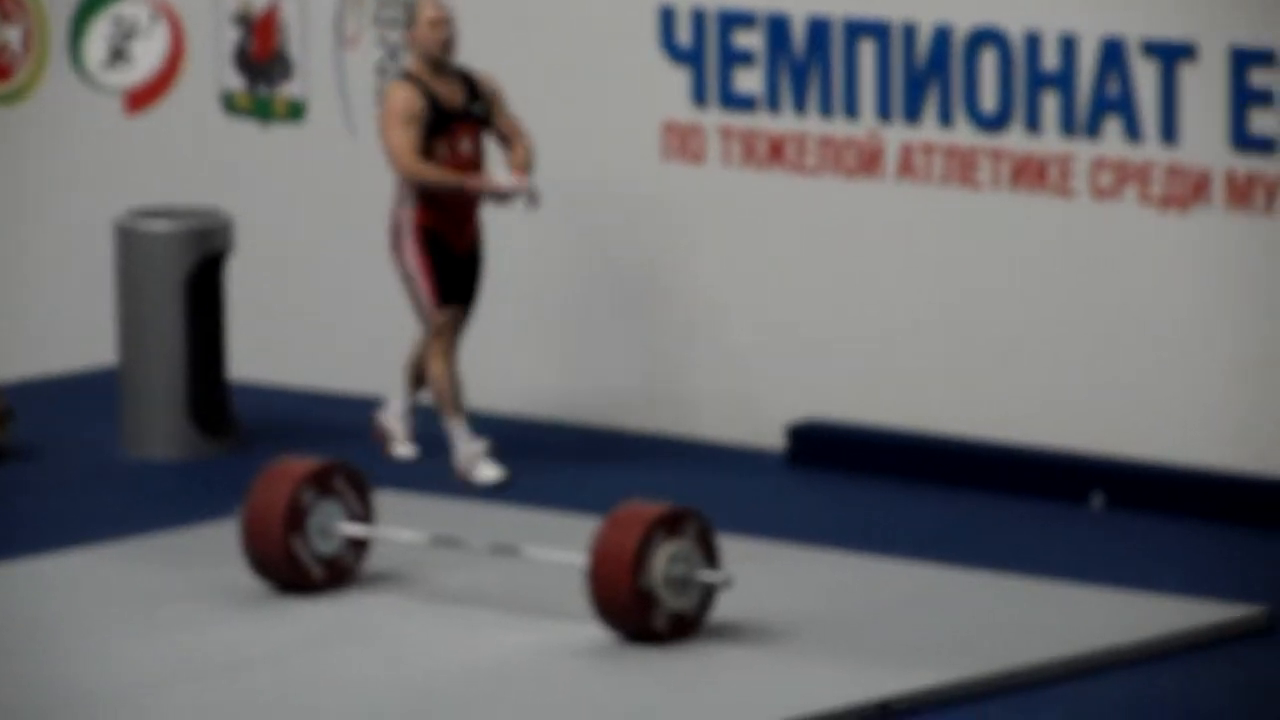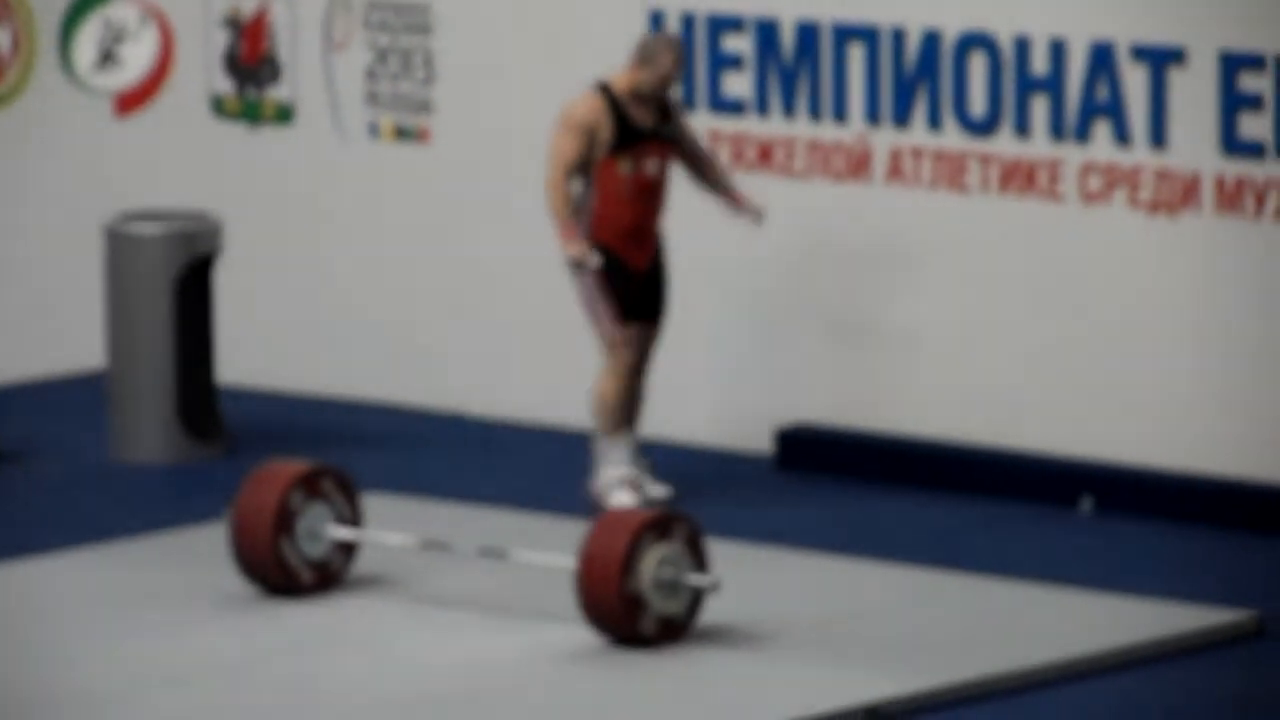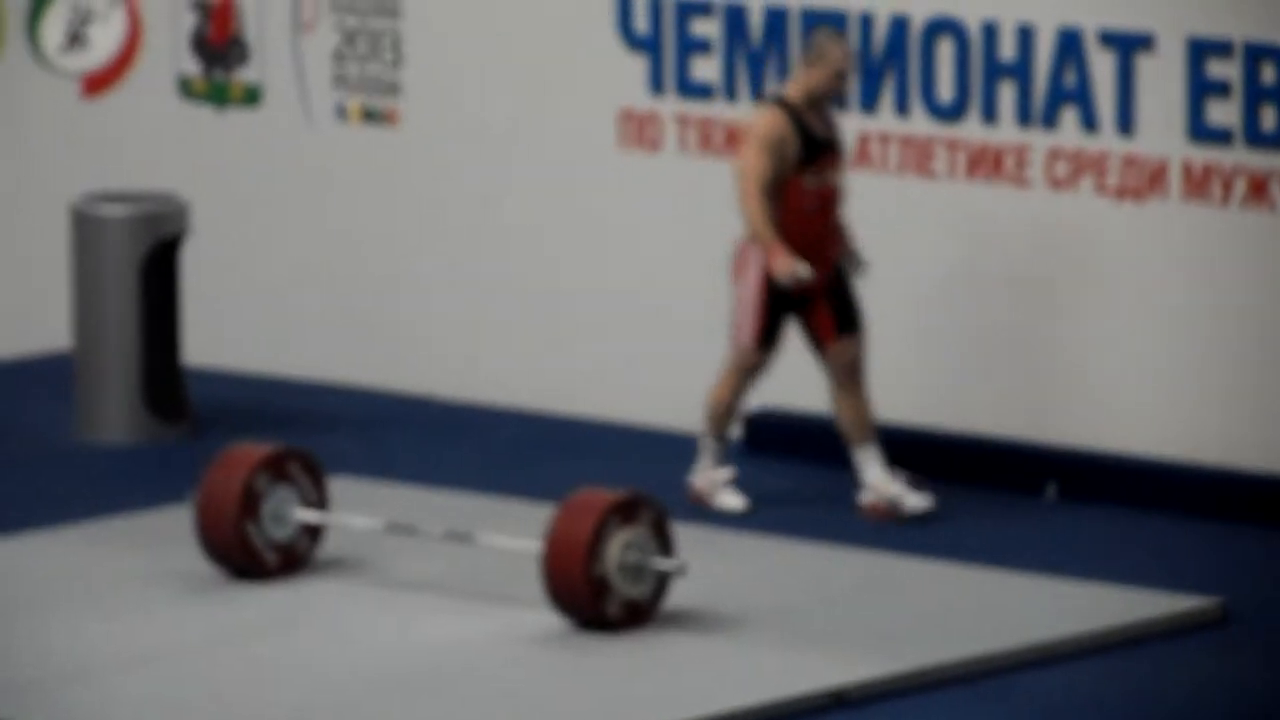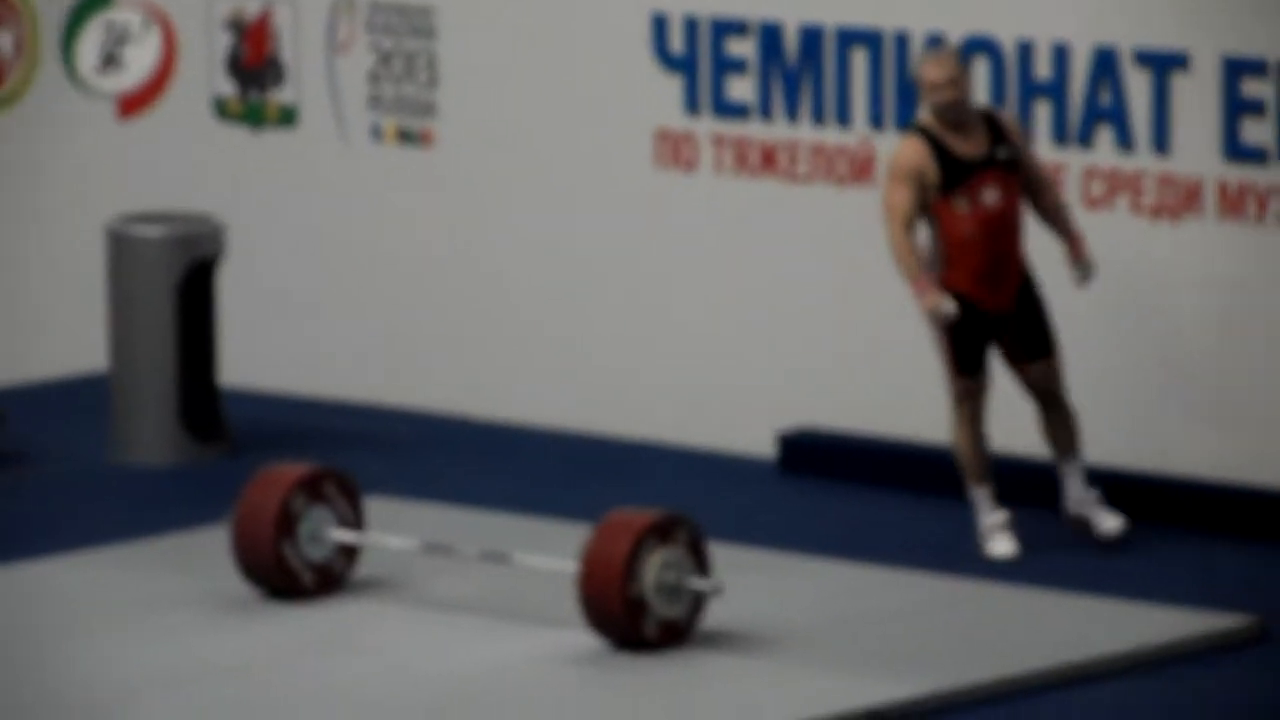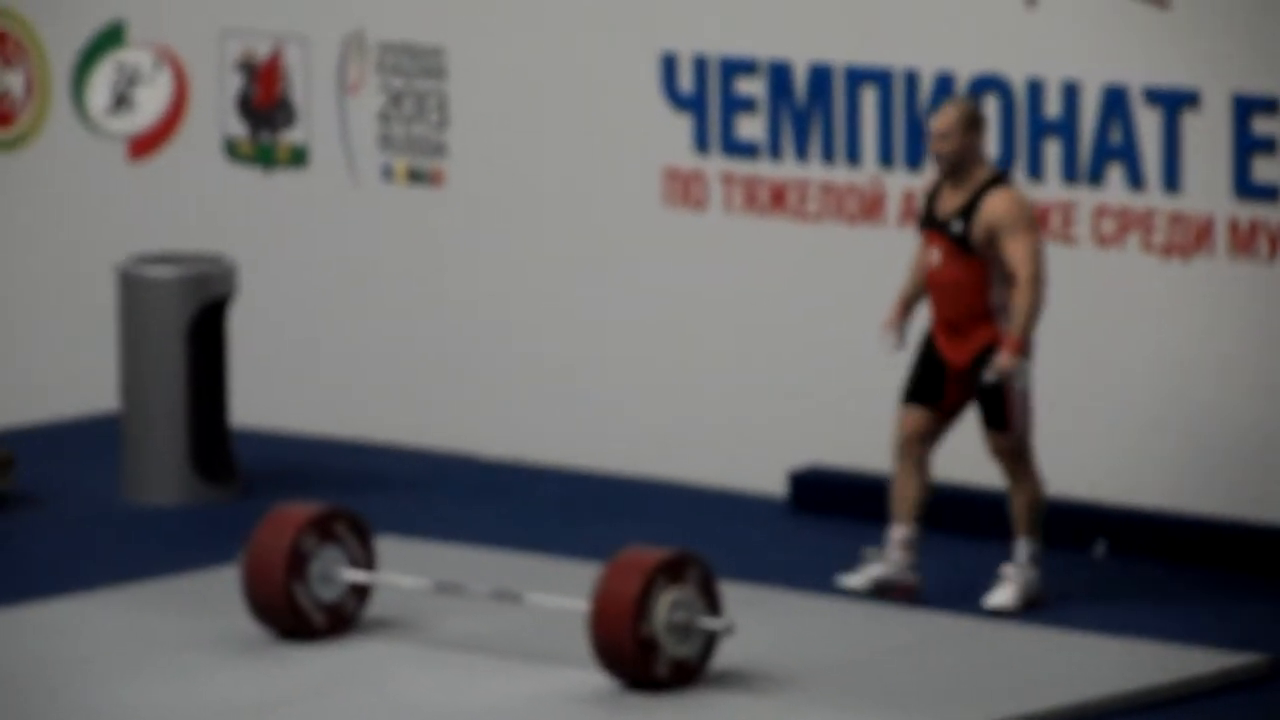
dt=1s
person 1, frame 1
left shoulder: (479, 86)
right shoulder: (403, 97)
left elbow: (516, 139)
right elbow: (410, 168)
left wrist: (518, 177)
right wrist: (476, 185)
left hip: (465, 227)
right hip: (420, 228)
left knee: (444, 333)
right knee: (443, 333)
left ankle: (394, 414)
right ankle: (465, 449)
person 1, frame 2
left shoulder: (664, 110)
right shoulder: (589, 110)
left elbow: (696, 157)
right elbow: (558, 176)
left wrist: (736, 199)
right wrist: (570, 237)
left hip: (645, 247)
right hip: (601, 249)
left knee: (638, 354)
right knee: (621, 354)
left ankle: (628, 467)
right ankle: (613, 468)
person 1, frame 3
left shoulder: (824, 118)
right shoulder: (770, 123)
right elbow: (752, 195)
left wrist: (843, 242)
right wrist: (778, 254)
left hip: (821, 265)
right hip: (770, 265)
left knee: (848, 369)
right knee: (744, 367)
left ankle: (876, 485)
right ankle: (706, 470)
person 1, frame 4
left shoulder: (1002, 128)
right shoulder: (913, 153)
left elbow: (1038, 186)
right elbow: (899, 228)
left wrist: (1073, 242)
right wrist: (923, 289)
left hip: (1011, 281)
right hip: (957, 291)
left knee: (1049, 387)
right knee: (969, 403)
left ankle: (1077, 497)
right ankle: (989, 518)
person 1, frame 5
left shoulder: (1002, 204)
right shoulder: (936, 192)
left elbow: (1028, 279)
left wrist: (1015, 350)
right wrist: (903, 307)
left hip: (991, 344)
right hip: (945, 339)
left knee: (1012, 455)
right knee: (909, 440)
left ankle: (1024, 571)
right ankle: (897, 561)
